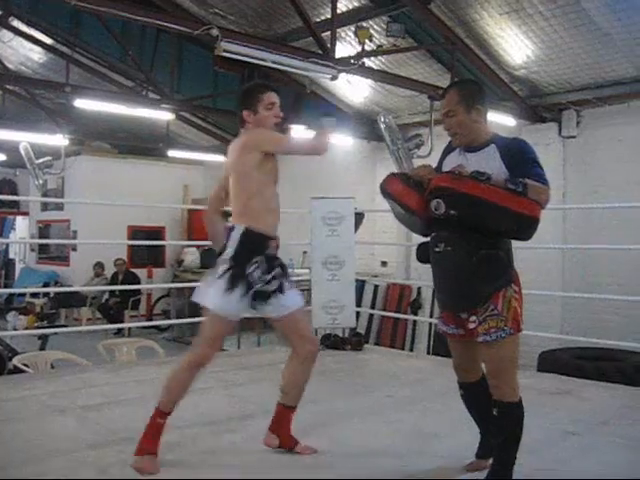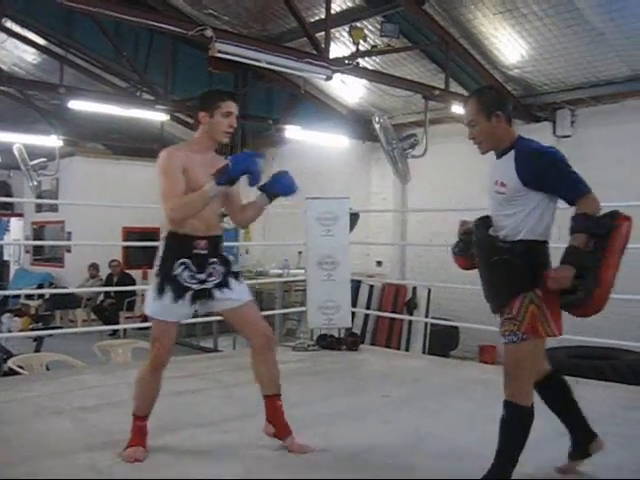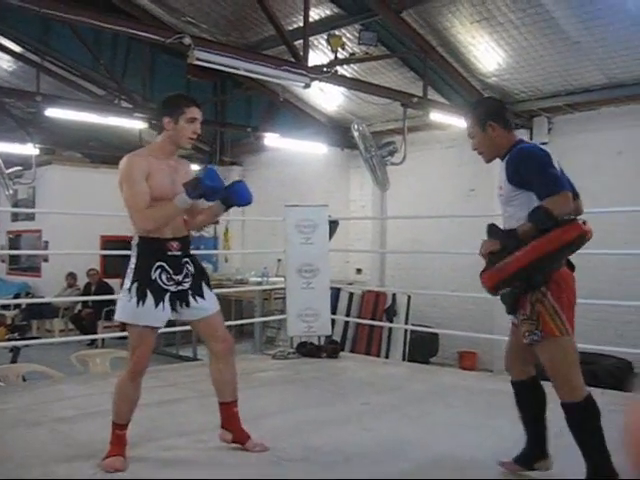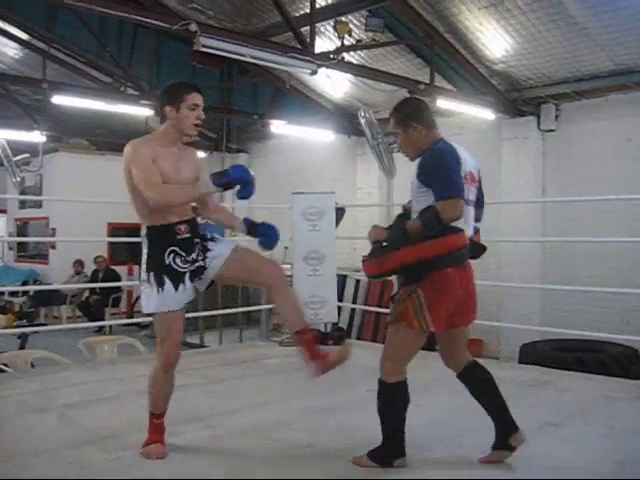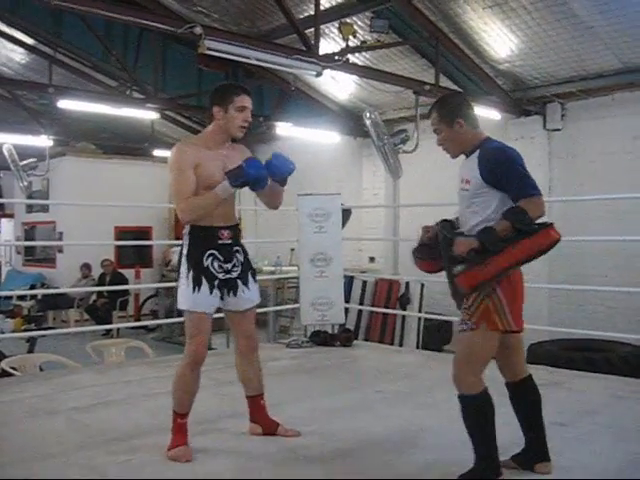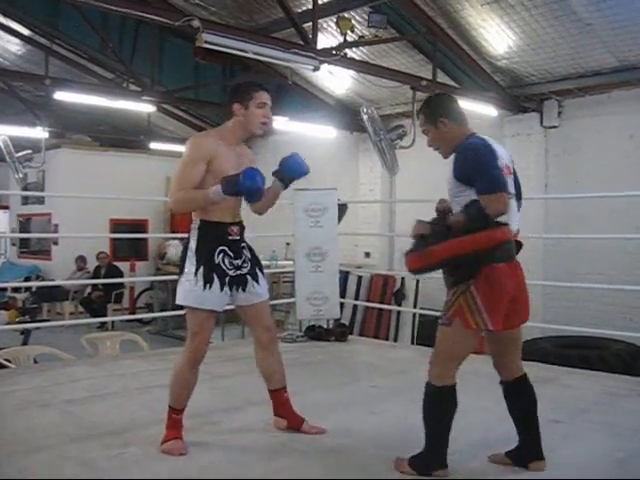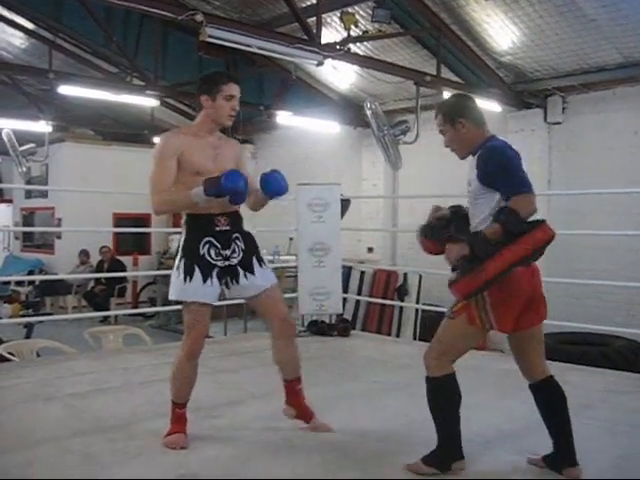
dt=0.7s
person 1, frame 1
left shoulder: (512, 150)
right shoulder: (450, 153)
left elbow: (541, 195)
left wrist: (483, 181)
right wrist: (424, 181)
left hip: (492, 279)
right hip: (451, 278)
left knee: (502, 381)
right knee: (466, 370)
right ankle: (490, 442)
person 1, frame 2
left shoulder: (537, 156)
right shoulder: (501, 160)
left elbow: (589, 205)
left wrist: (570, 263)
right wrist: (478, 228)
left hip: (528, 284)
right hip: (508, 281)
left knee: (516, 384)
right knee: (535, 369)
right ankle: (584, 438)
person 1, frame 3
left shoulder: (524, 155)
right shoulder: (527, 157)
left elbow: (561, 204)
right elbow: (577, 206)
left wrist: (505, 242)
left hip: (542, 282)
left knee: (567, 383)
right knee: (517, 366)
person 1, frame 4
left shoulder: (436, 157)
right shoulder: (465, 158)
left elbow: (449, 210)
right elbow: (472, 215)
left wrist: (394, 233)
left hip: (429, 276)
right hip: (457, 271)
left knee: (391, 365)
right knee: (457, 358)
left ankle: (391, 450)
right ankle: (507, 432)
person 1, frame 5
left shoulder: (497, 155)
right shoulder: (474, 160)
left elbow: (534, 206)
left wrist: (481, 242)
left hip: (492, 280)
right hip: (487, 279)
left knee: (466, 376)
right knee: (513, 369)
person 1, frame 6
left shoulder: (470, 151)
right shoulder: (496, 151)
left elbow: (496, 204)
left wrist: (439, 225)
right wrist: (455, 207)
left hip: (480, 274)
right hip: (507, 269)
left knee: (441, 368)
right knee: (508, 367)
person 1, frame 7
left shoulder: (494, 153)
right shoulder: (494, 154)
left elbow: (525, 205)
left wrist: (471, 245)
left hip: (497, 278)
right hip: (521, 273)
left knee: (436, 359)
right knee: (535, 369)
person 2, frame 1
left shoulder: (250, 151)
right shoulder: (255, 139)
left elbow: (212, 208)
right elbow: (317, 149)
right wrist: (327, 124)
left hip: (266, 261)
right hip: (245, 255)
left knee: (308, 346)
right knee: (201, 354)
left ankle: (280, 432)
right ankle: (149, 440)
person 2, frame 2
left shoulder: (224, 164)
right shoulder: (173, 157)
left elbow: (241, 220)
right elbow: (175, 211)
left wrist: (267, 194)
right wrist: (218, 182)
left hip: (215, 260)
right hip: (178, 259)
left knee: (262, 337)
right knee: (158, 357)
left ankle: (278, 424)
right ankle: (138, 434)
person 2, frame 3
left shoulder: (184, 168)
right shoulder: (134, 163)
right elbow: (144, 221)
left wrist: (223, 202)
right wrist: (187, 195)
left hip: (184, 261)
right hip: (150, 264)
left knee: (222, 344)
right knee: (138, 363)
left ankle: (231, 427)
right ankle: (117, 444)
person 2, frame 4
left shoulder: (190, 156)
right shoulder: (139, 150)
right elbow: (158, 197)
left wrist: (247, 225)
right wrist: (215, 182)
left hip: (199, 240)
right hip: (163, 250)
left knee: (271, 272)
right knee: (168, 353)
left ankle: (313, 354)
right ankle: (155, 432)
person 2, frame 5
left shoulder: (244, 154)
right shoulder: (186, 152)
left elbow: (273, 204)
right elbow: (185, 212)
left wrist: (277, 178)
right wrist: (229, 184)
left hip: (234, 250)
right hip: (201, 252)
left knee: (248, 342)
right knee: (196, 351)
left ankle: (259, 418)
right ankle: (179, 433)
person 2, frame 6
left shoulder: (246, 155)
right shoulder: (203, 144)
right elbow: (176, 202)
left wrist: (281, 182)
right wrist: (223, 188)
left hip: (239, 247)
right hip: (208, 248)
left knee: (266, 334)
right knee: (197, 347)
left ankle: (284, 413)
right ankle: (173, 428)
person 2, frame 7
left shoulder: (233, 147)
right shoulder: (173, 143)
left elbow: (253, 202)
right elbow: (158, 203)
left wrist: (268, 191)
right wrist: (205, 191)
left hip: (237, 238)
right hip: (202, 241)
left knee: (282, 320)
right knee: (194, 342)
left ankle: (296, 402)
right ankle: (177, 421)
